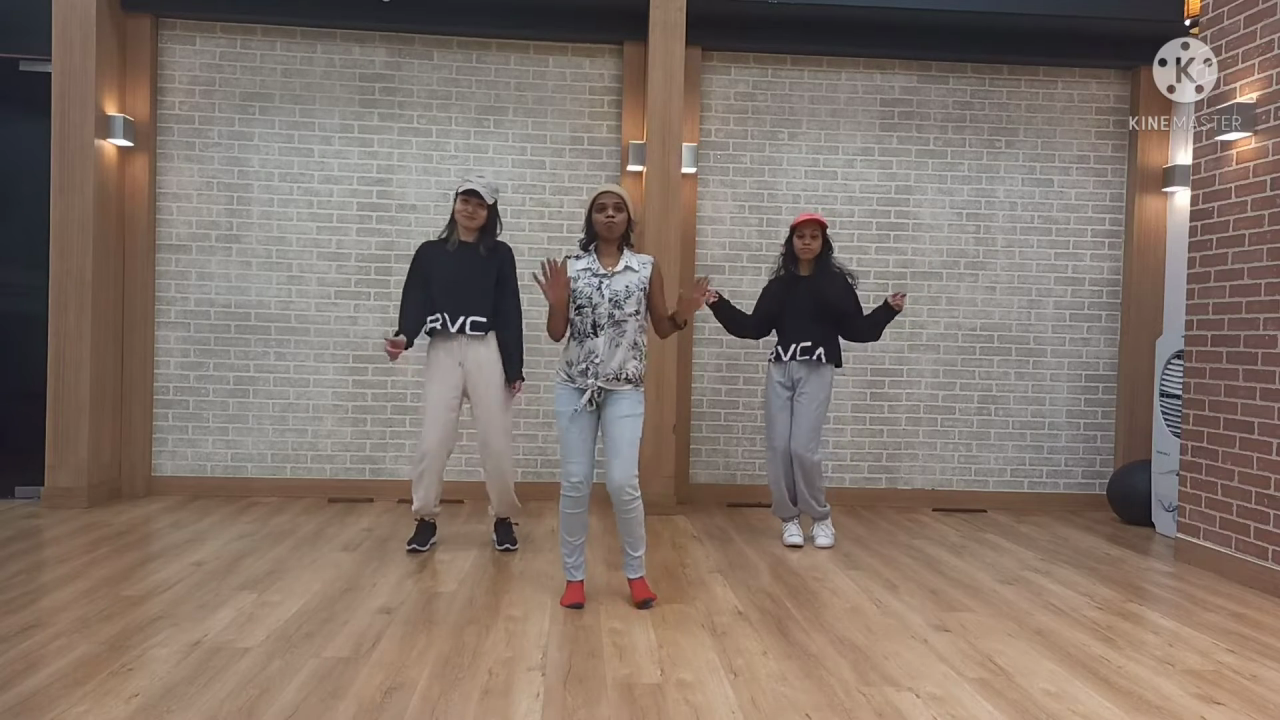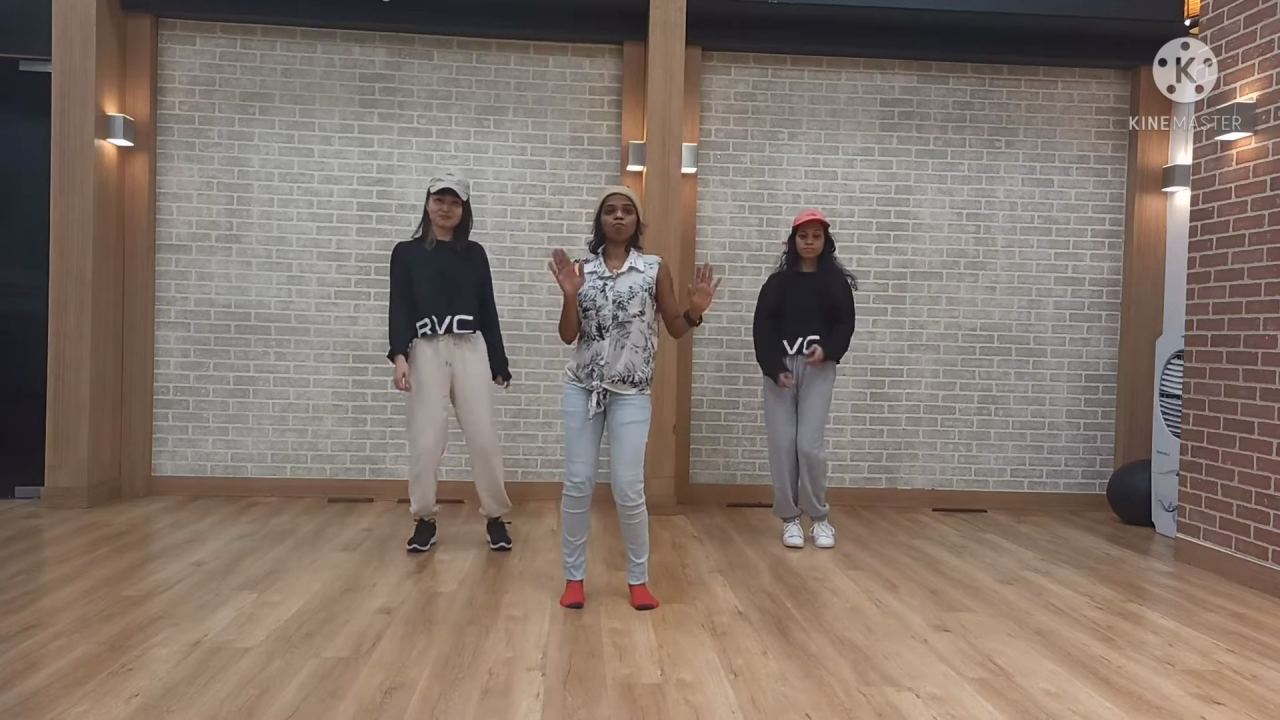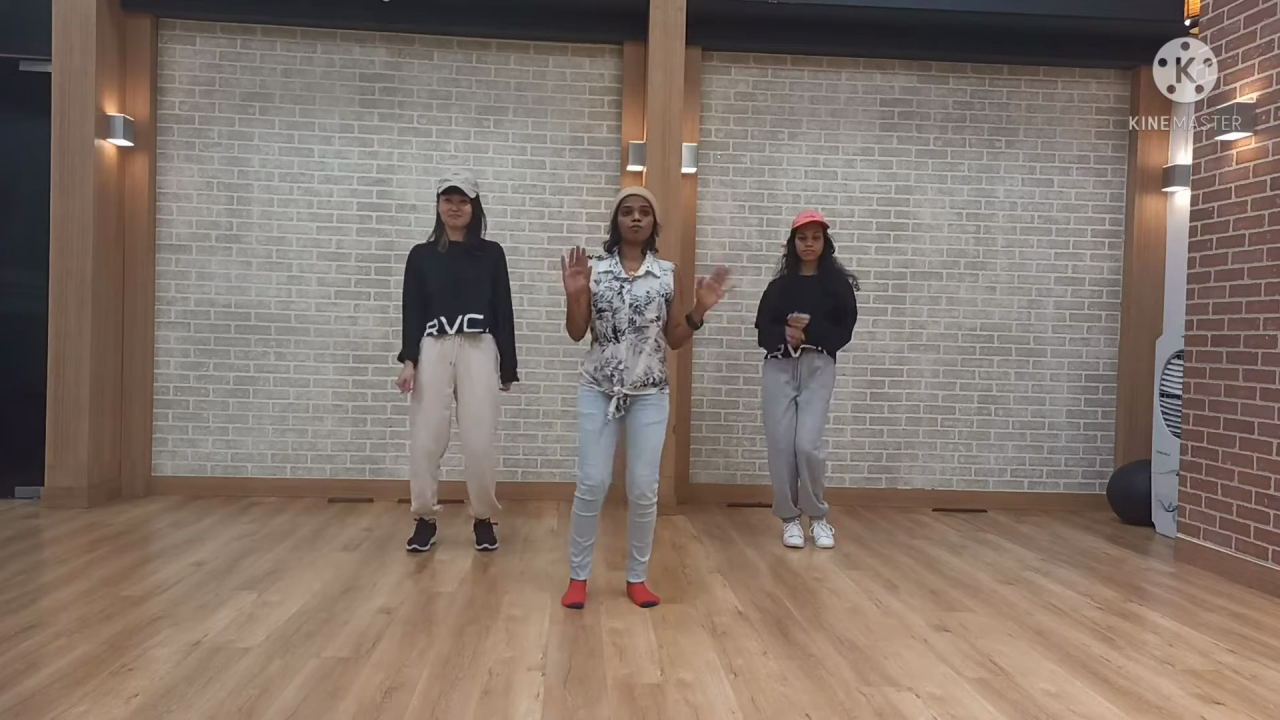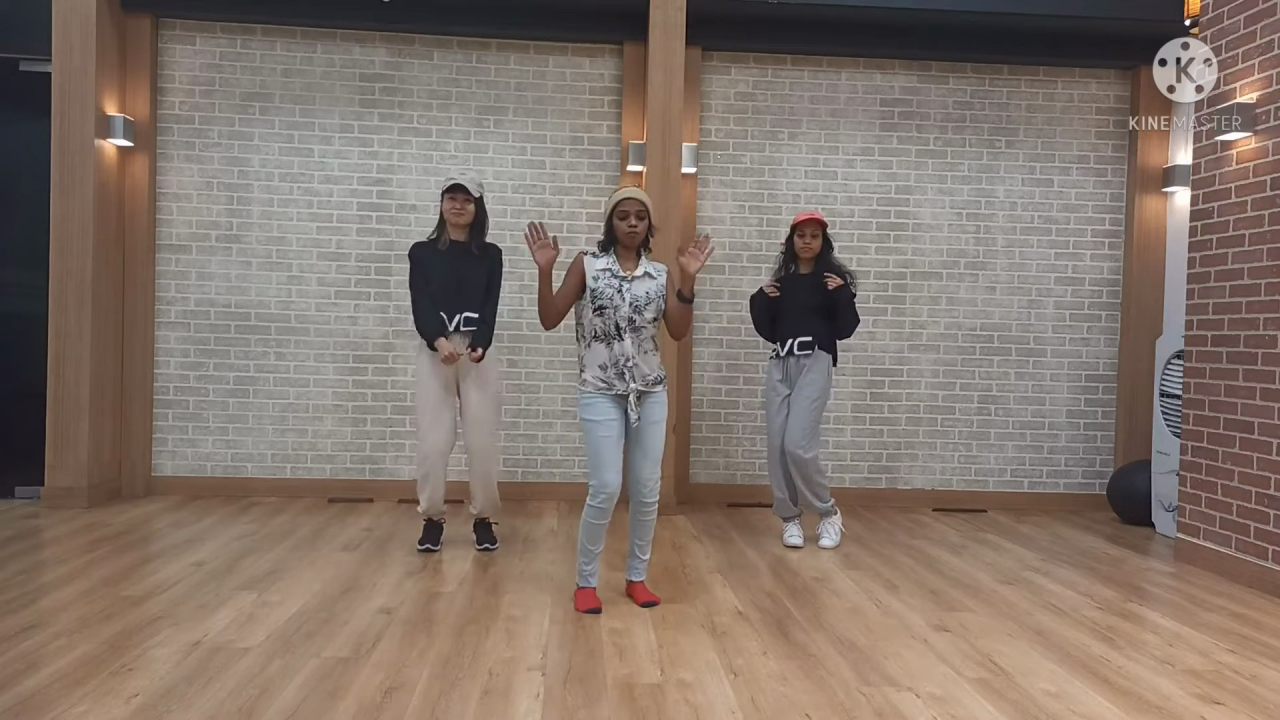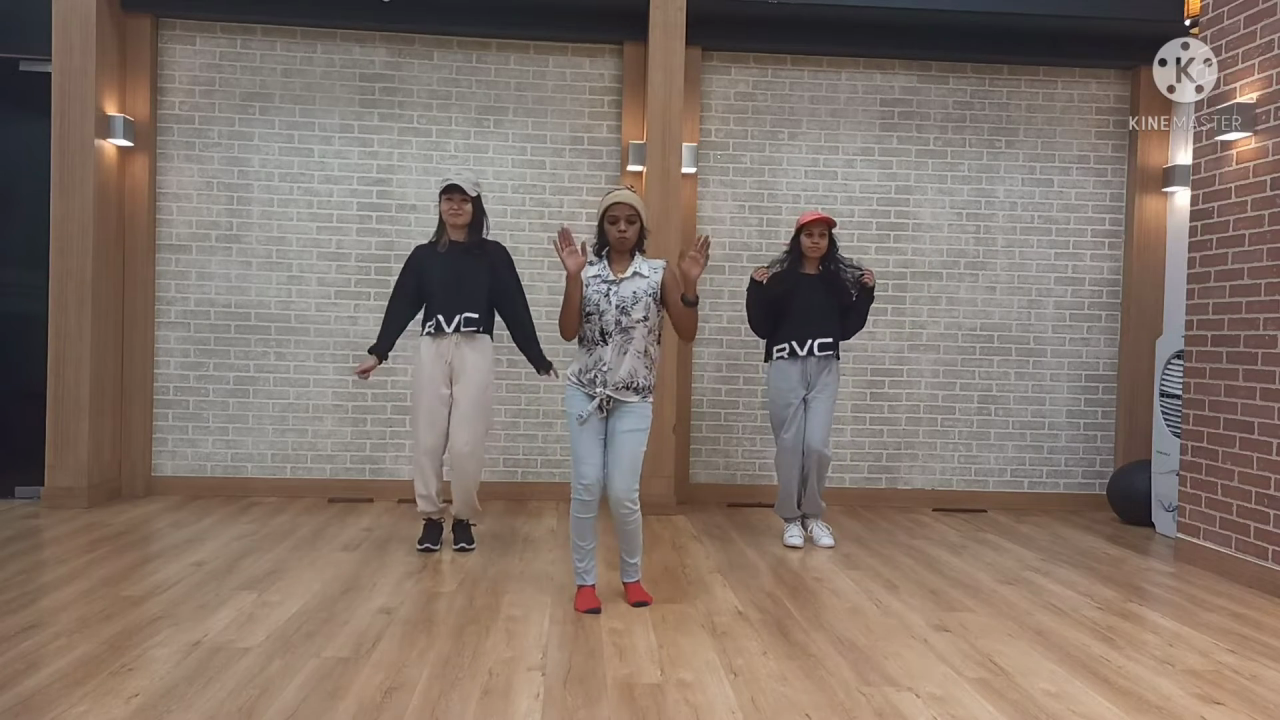
dt=0.4s
person 1, frame 1
left shoulder: (647, 268)
right shoulder: (569, 267)
left elbow: (661, 328)
right elbow: (556, 334)
left wrist: (683, 313)
right wrist: (558, 303)
left hip: (625, 388)
right hip: (575, 386)
left knee: (623, 482)
right knee: (575, 482)
left ankle: (636, 573)
right ankle: (574, 577)
person 1, frame 2
left shoulder: (655, 269)
right shoulder: (581, 269)
left elbow: (676, 329)
right elbow: (568, 336)
left wrist: (696, 310)
right wrist: (569, 296)
left hip: (631, 392)
right hip: (582, 388)
left knee: (628, 488)
right knee: (577, 483)
left ankle: (638, 579)
right ankle: (574, 577)
person 1, frame 3
left shoulder: (668, 273)
right shoulder: (594, 269)
left elbow: (675, 339)
right elbow: (577, 333)
left wrist: (700, 309)
right wrist: (575, 294)
left hip: (649, 393)
right hip: (598, 390)
left knee: (643, 490)
right knee: (592, 484)
left ankle: (636, 577)
right ankle: (578, 576)
person 1, frame 4
left shoulder: (662, 274)
right shoulder: (587, 264)
left elbow: (678, 333)
right elbow: (549, 319)
left wrist: (688, 281)
right wrist: (545, 270)
left hip: (650, 392)
right hip: (600, 392)
left knee: (647, 490)
right knee: (605, 489)
left ankle: (637, 577)
right ankle: (586, 581)
person 1, frame 5
left shoulder: (660, 273)
right shoulder: (587, 271)
left elbow: (687, 333)
right elbow: (567, 332)
left wrist: (690, 283)
right wrist: (572, 275)
left hip: (634, 398)
right hip: (585, 392)
left knee: (622, 493)
right knee: (586, 486)
left ankle: (632, 576)
right ankle: (585, 580)
person 2, frame 1
left shoulder: (500, 255)
right shoulder: (430, 253)
left elbow: (509, 312)
right elbow: (415, 300)
left wrist: (514, 366)
right wrist: (404, 336)
left hip: (486, 352)
right hip: (442, 351)
left knee: (496, 442)
right knee: (433, 440)
left ankle: (503, 519)
right ankle: (425, 520)
person 2, frame 2
left shoulder: (474, 253)
right shoulder: (406, 253)
left elbow: (487, 309)
right elbow: (399, 308)
left wrist: (499, 362)
right wrist: (399, 356)
left hip: (470, 350)
right hip: (426, 351)
left knee: (484, 438)
right knee: (425, 442)
left ankle: (495, 518)
right ankle: (424, 520)
person 2, frame 3
left shoulder: (491, 254)
right shoulder: (422, 255)
left elbow: (502, 311)
right elbow: (413, 310)
left wrist: (508, 365)
right wrist: (409, 361)
left hip: (478, 351)
right hip: (434, 350)
left knee: (479, 443)
right knee: (426, 441)
left ankle: (483, 519)
right ankle: (425, 520)
person 2, frame 4
left shoulder: (490, 255)
right shoulder: (422, 252)
left elbow: (489, 306)
right elbow: (421, 305)
left wrist: (479, 346)
right wrist: (440, 342)
left hip: (478, 352)
right hip: (434, 352)
left knee: (481, 443)
right knee: (433, 443)
left ankle: (483, 519)
right ankle: (432, 519)
person 2, frame 5
left shoulder: (493, 254)
right shoulder: (423, 255)
left elbow: (514, 306)
right elbow: (401, 305)
left wrist: (538, 358)
right wrist: (377, 352)
left hip: (475, 351)
right hip: (431, 350)
left knee: (466, 444)
right knee: (428, 441)
left ankle: (463, 519)
right ankle: (432, 518)
person 3, frame 1
left shoulder: (837, 283)
right shoulder: (779, 284)
left elbow: (857, 330)
right elbow: (755, 326)
left wrist: (887, 311)
right wrist: (720, 307)
left hip: (816, 371)
right hip: (780, 369)
left knee: (803, 448)
right knee: (778, 446)
left ankle: (820, 516)
right ankle: (790, 518)
person 3, frame 2
left shoulder: (837, 282)
right shoulder: (778, 281)
left elbow: (844, 327)
right elbow: (763, 327)
left wrist: (826, 350)
right wrist: (775, 368)
left hip: (819, 369)
right hip: (780, 367)
left knee: (810, 444)
right knee: (782, 444)
left ankle: (820, 518)
right ankle: (790, 518)
person 3, frame 3
left shoulder: (838, 283)
right shoulder: (780, 285)
left elbow: (844, 332)
right elbow: (764, 332)
left wrist: (811, 329)
right wrist: (785, 335)
left hip: (819, 368)
right hip: (779, 369)
left knee: (808, 445)
right knee: (781, 445)
left ankle: (818, 517)
right ankle: (790, 518)
person 3, frame 4
left shoulder: (833, 278)
right shoulder: (781, 282)
left elbow: (845, 329)
right elbow: (768, 331)
left wrist: (842, 294)
right wrist: (760, 301)
left hip: (814, 364)
right hip: (779, 365)
left knee: (797, 445)
right knee: (777, 445)
left ankle: (828, 512)
right ankle: (790, 518)
person 3, frame 5
left shoulder: (837, 283)
right shoulder: (779, 280)
left elbow: (846, 329)
right elbow: (762, 328)
left wrist: (865, 294)
right wrist: (756, 290)
left hip: (825, 368)
right hip: (786, 366)
left knee: (817, 444)
right knee: (790, 444)
left ankle: (813, 515)
right ankle: (791, 518)
